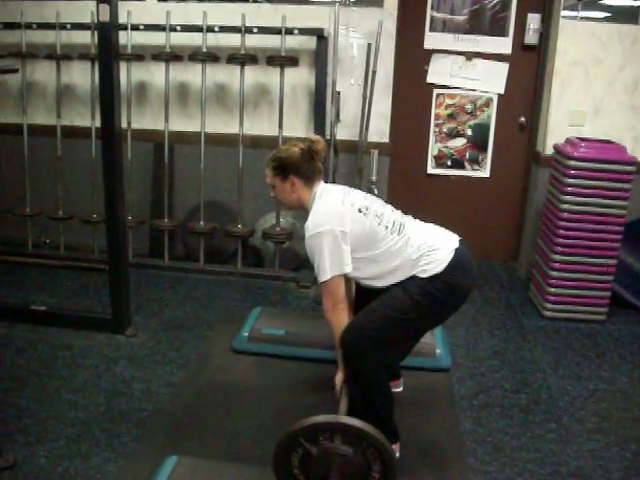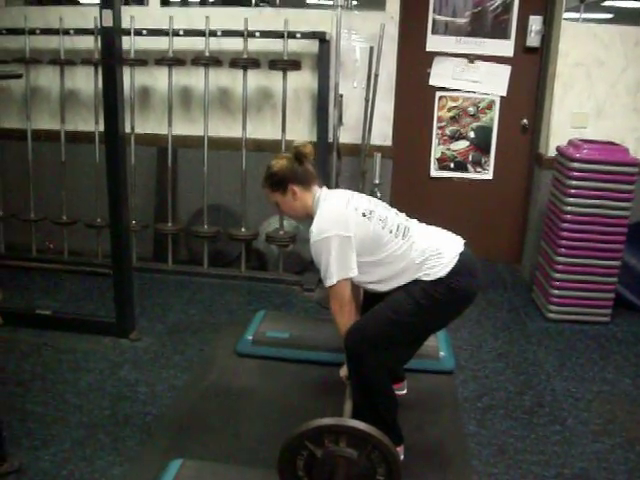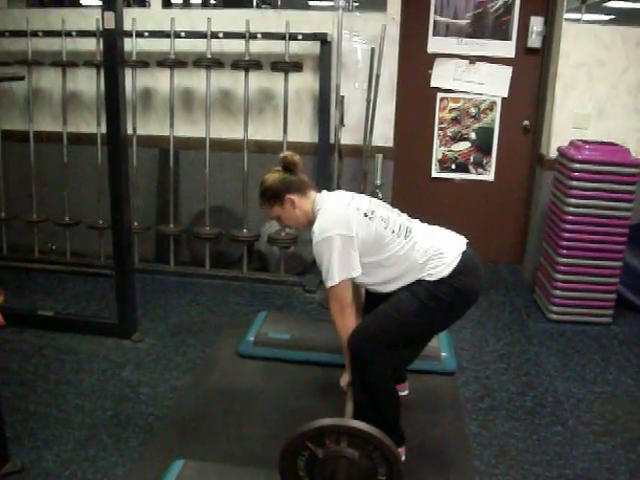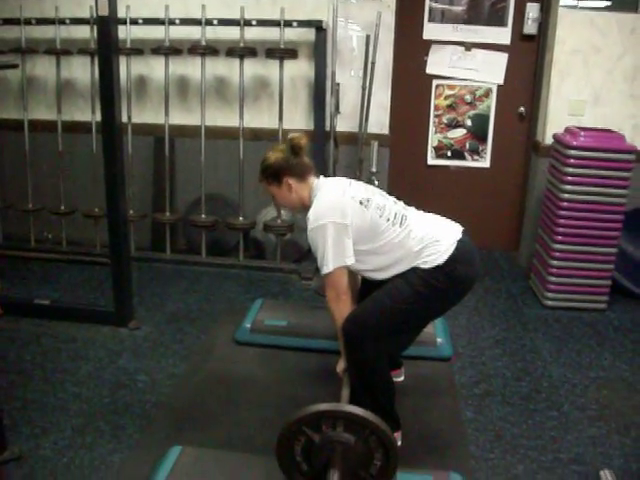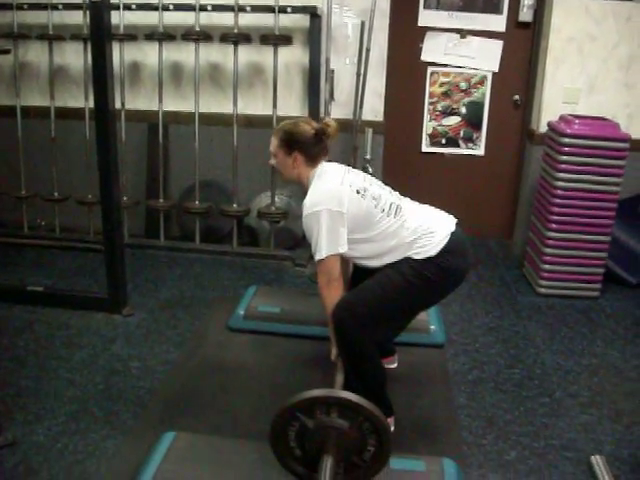
dt=0.3s
person 1, frame 1
left shoulder: (321, 224)
right shoulder: (334, 196)
left elbow: (333, 303)
right elbow: (348, 279)
left wrist: (346, 362)
right wrist: (351, 321)
left hip: (443, 276)
right hip: (444, 254)
left knee: (359, 342)
right knee: (365, 303)
left ankle: (380, 439)
right ankle: (386, 374)
person 1, frame 2
left shoulder: (326, 228)
right shoulder: (337, 200)
left elbow: (341, 305)
right elbow: (353, 285)
left wrist: (353, 358)
right wrist: (360, 325)
left hip: (448, 279)
right hip: (449, 257)
left knee: (362, 344)
right knee: (371, 308)
left ankle: (384, 441)
right ankle: (390, 376)
person 1, frame 3
left shoulder: (328, 229)
right shoulder: (337, 203)
left elbow: (342, 308)
right elbow: (356, 281)
left wrist: (351, 367)
right wrist: (361, 325)
left hip: (450, 279)
right hip: (451, 256)
left knee: (367, 344)
right knee: (375, 307)
left ankle: (386, 442)
right ankle: (393, 378)
person 1, frame 4
left shoulder: (323, 216)
right shoulder: (334, 188)
left elbow: (338, 295)
right elbow: (351, 273)
left wrist: (347, 354)
left hip: (446, 267)
right hip: (447, 243)
left knee: (361, 331)
right knee: (371, 296)
right ankle: (388, 364)
person 1, frame 5
left shoulder: (319, 202)
right shoulder: (333, 175)
left elbow: (329, 281)
right elbow: (345, 255)
left wrist: (337, 339)
left hip: (439, 259)
right hip: (440, 236)
left knee: (350, 317)
right knee: (360, 285)
right ankle: (381, 351)
